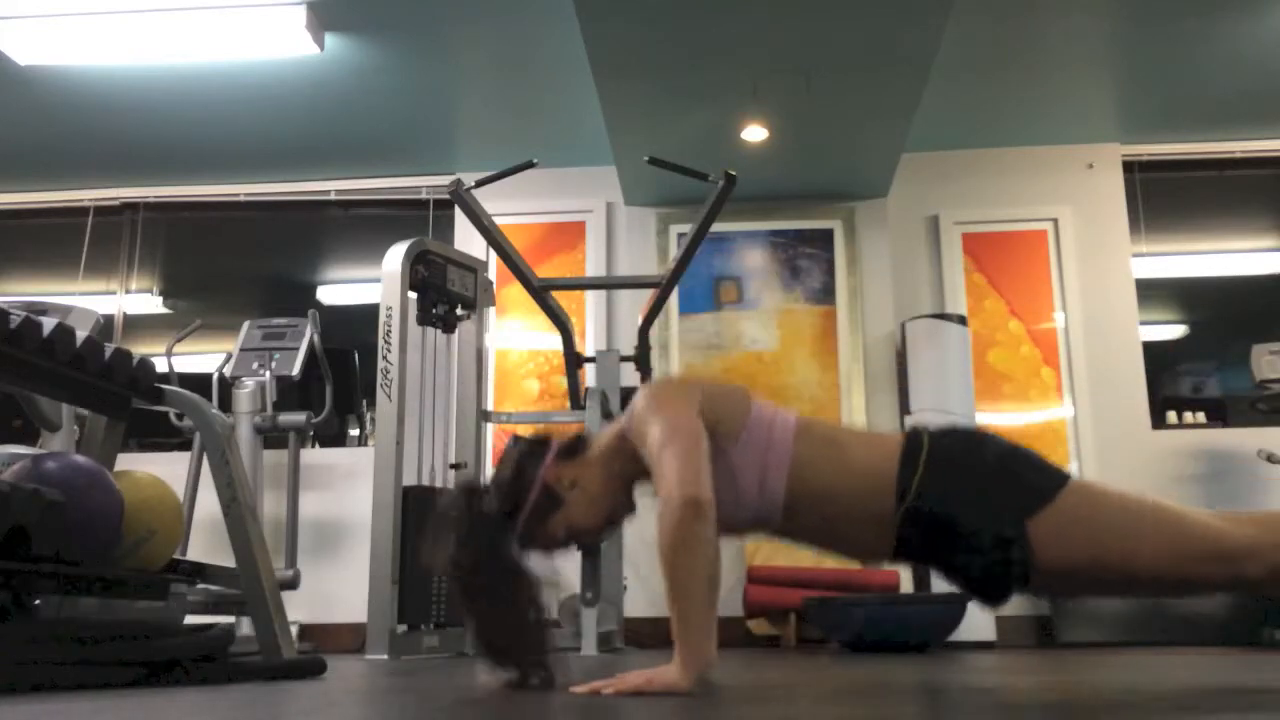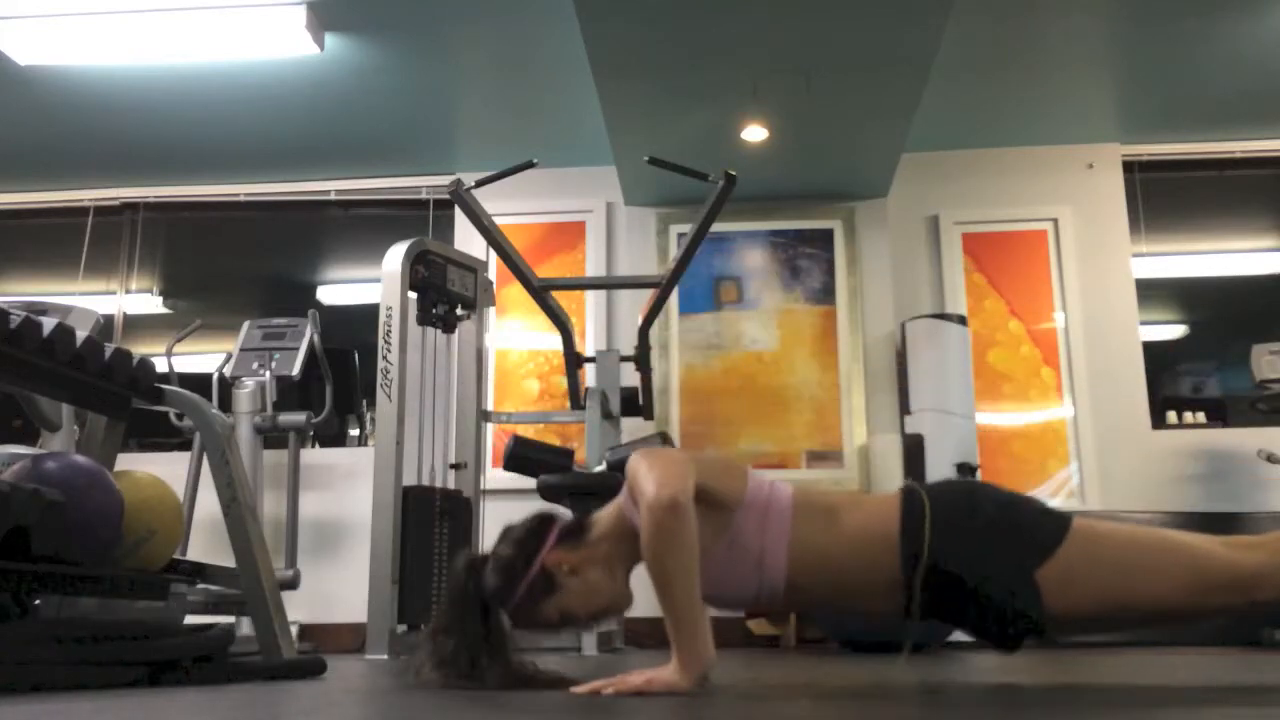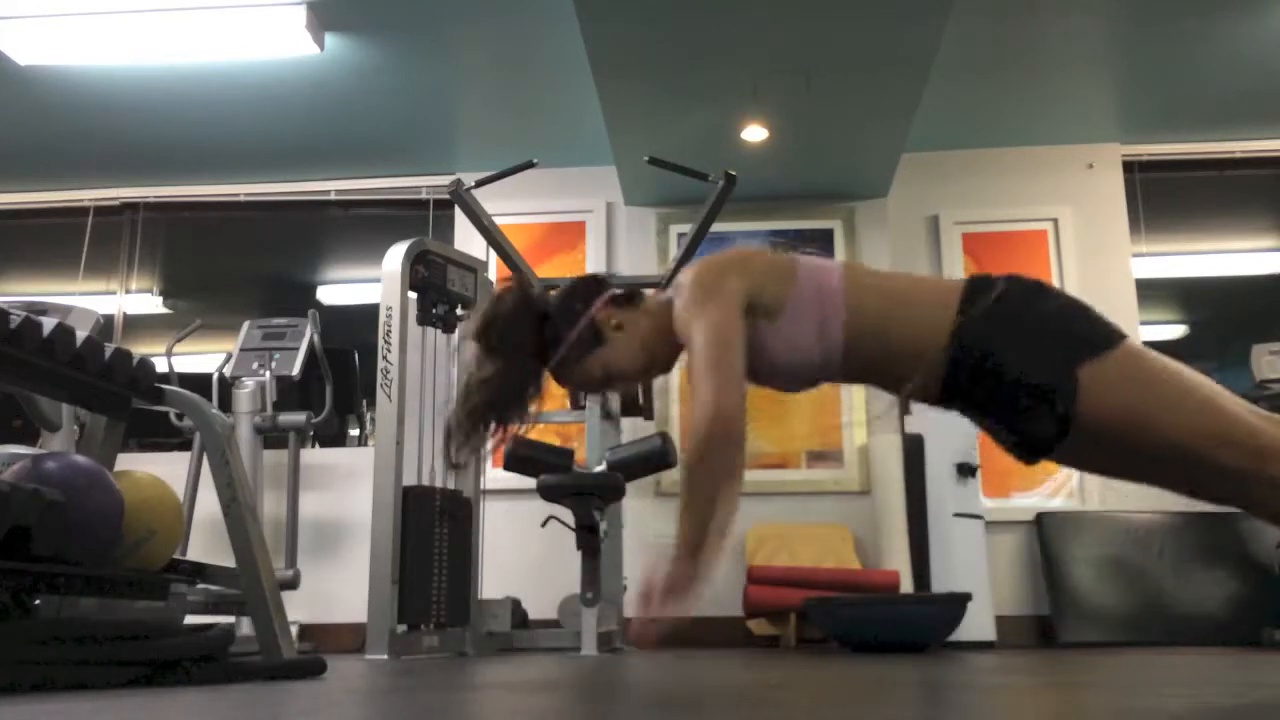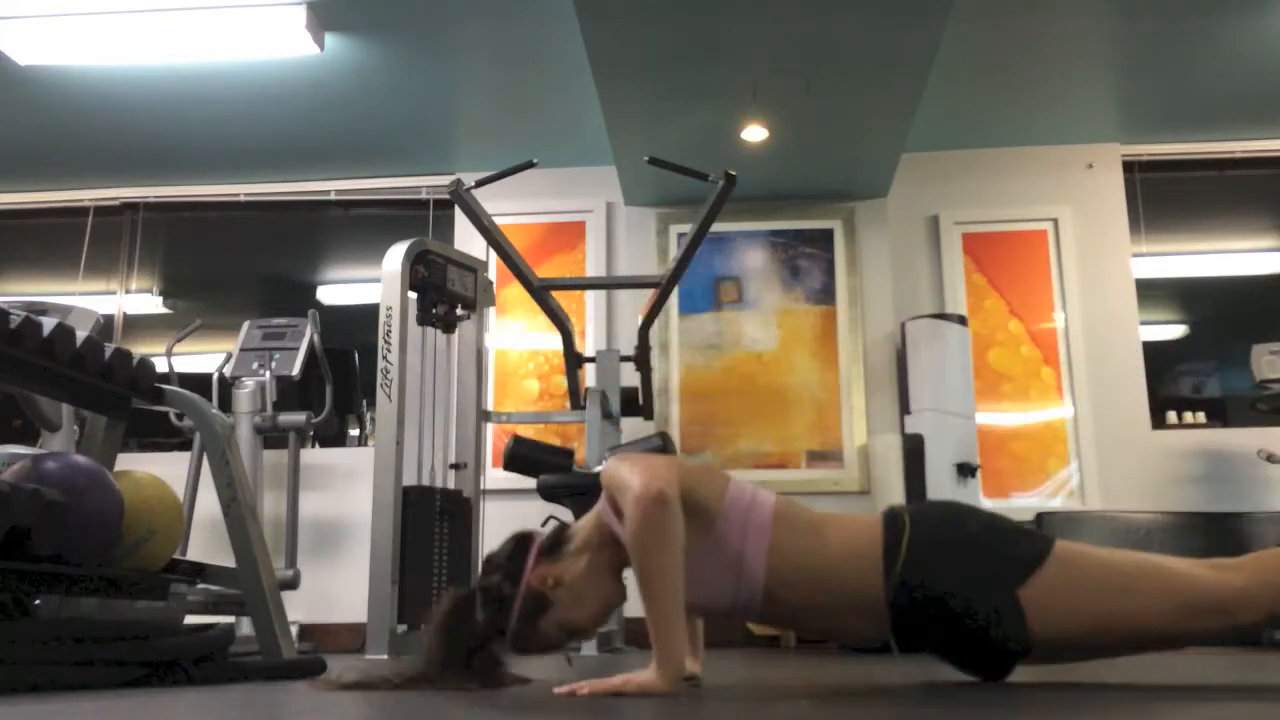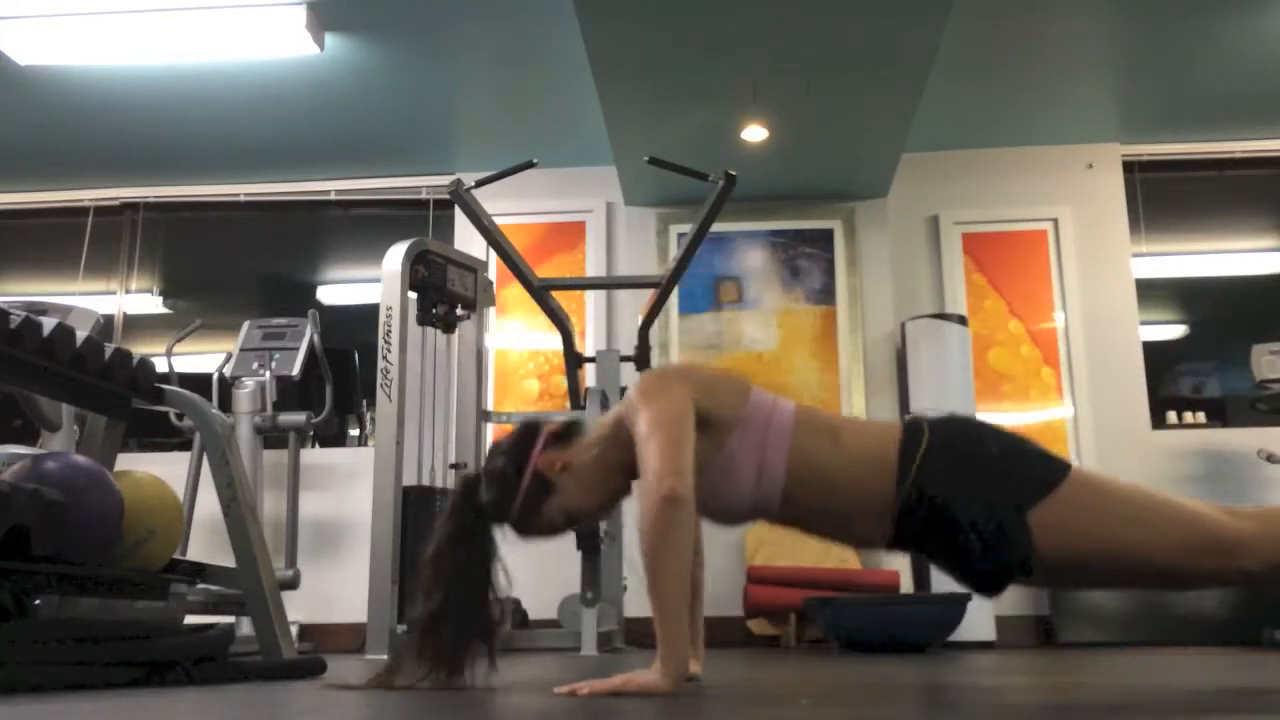
dt=0.5s
person 1, frame 1
left shoulder: (658, 407)
right shoulder: (653, 446)
left elbow: (689, 508)
right elbow: (693, 523)
left wrist: (688, 664)
left hip: (957, 494)
right hip: (935, 510)
person 1, frame 2
left shoulder: (648, 468)
right shoulder: (639, 522)
left elbow: (668, 511)
left wrist: (688, 664)
left hip: (960, 546)
right hip: (938, 551)
person 1, frame 3
left shoulder: (706, 288)
right shoulder: (703, 328)
left elbow: (716, 426)
right elbow: (721, 449)
left wrist: (679, 571)
right wrist: (689, 568)
left hip: (1016, 340)
right hip: (991, 364)
person 1, frame 4
left shoulder: (622, 482)
right shoulder: (633, 546)
left elbow: (659, 498)
left wrist: (665, 667)
right wrist: (684, 653)
left hip: (943, 574)
right hip: (924, 577)
person 1, frame 5
left shoulder: (656, 398)
right shoulder: (638, 450)
left elbow: (669, 498)
right elbow: (677, 512)
left wrist: (669, 666)
right wrist: (689, 648)
left hip: (955, 485)
right hip: (935, 498)
